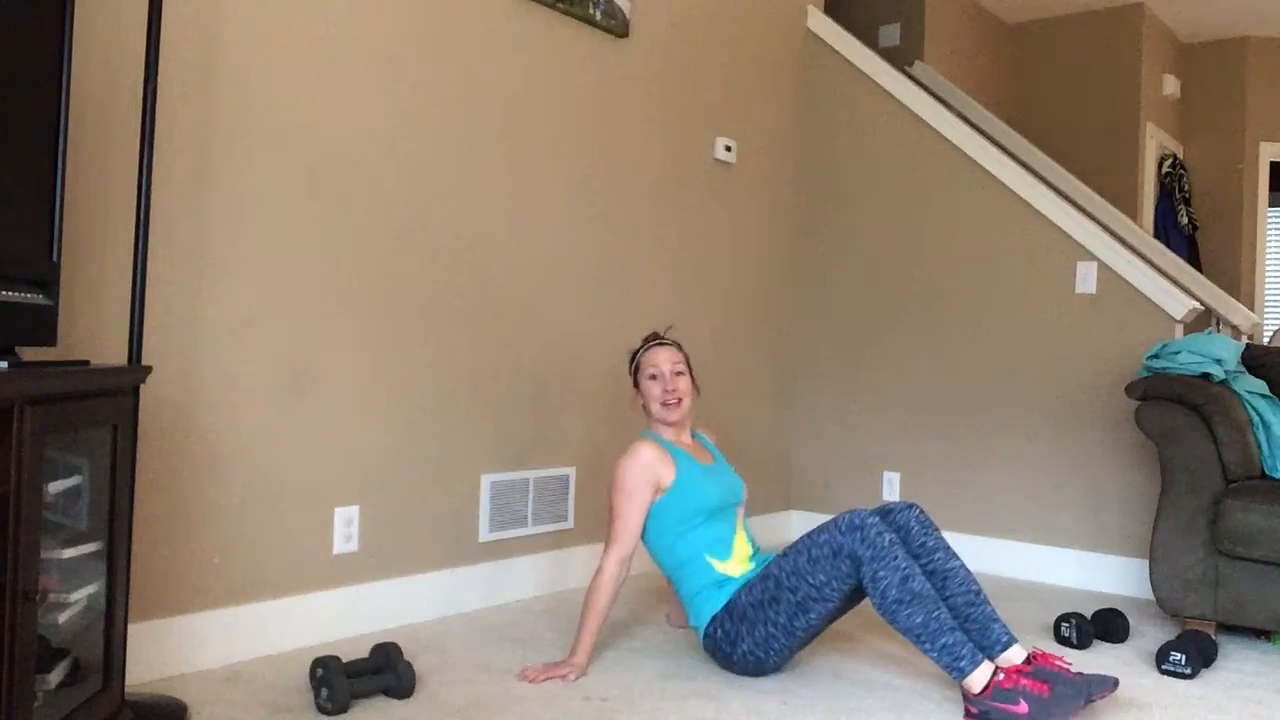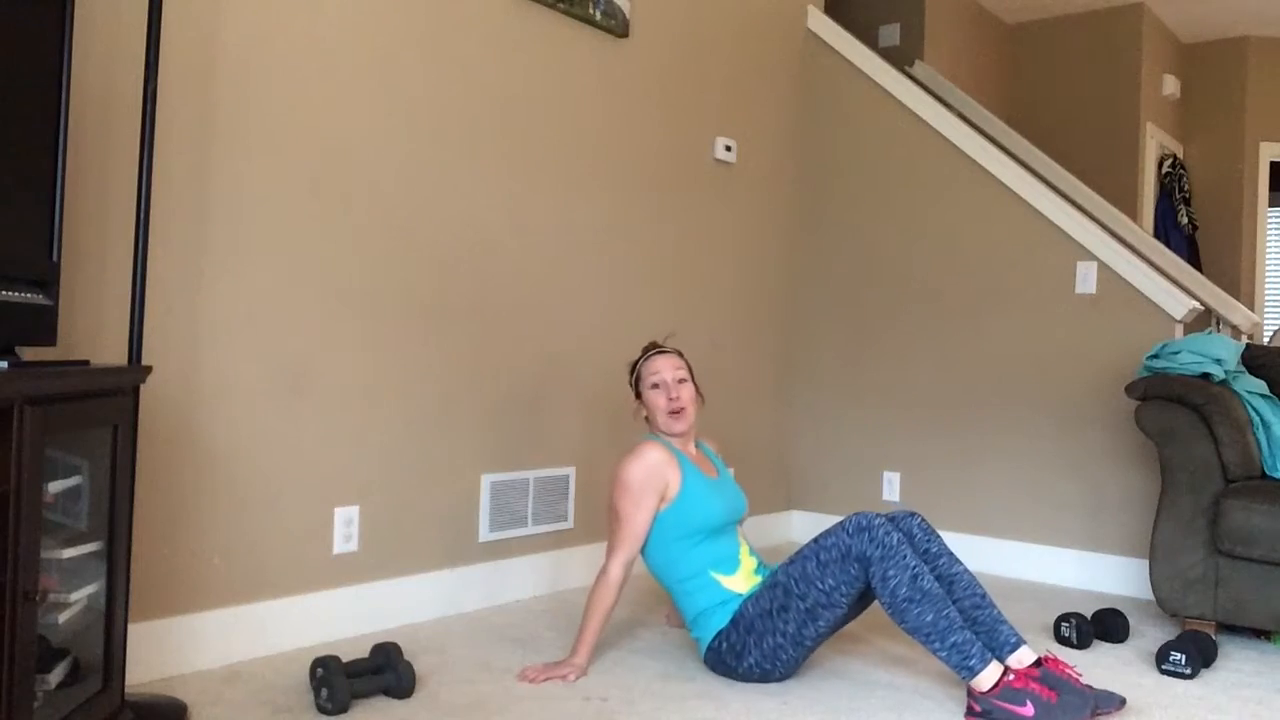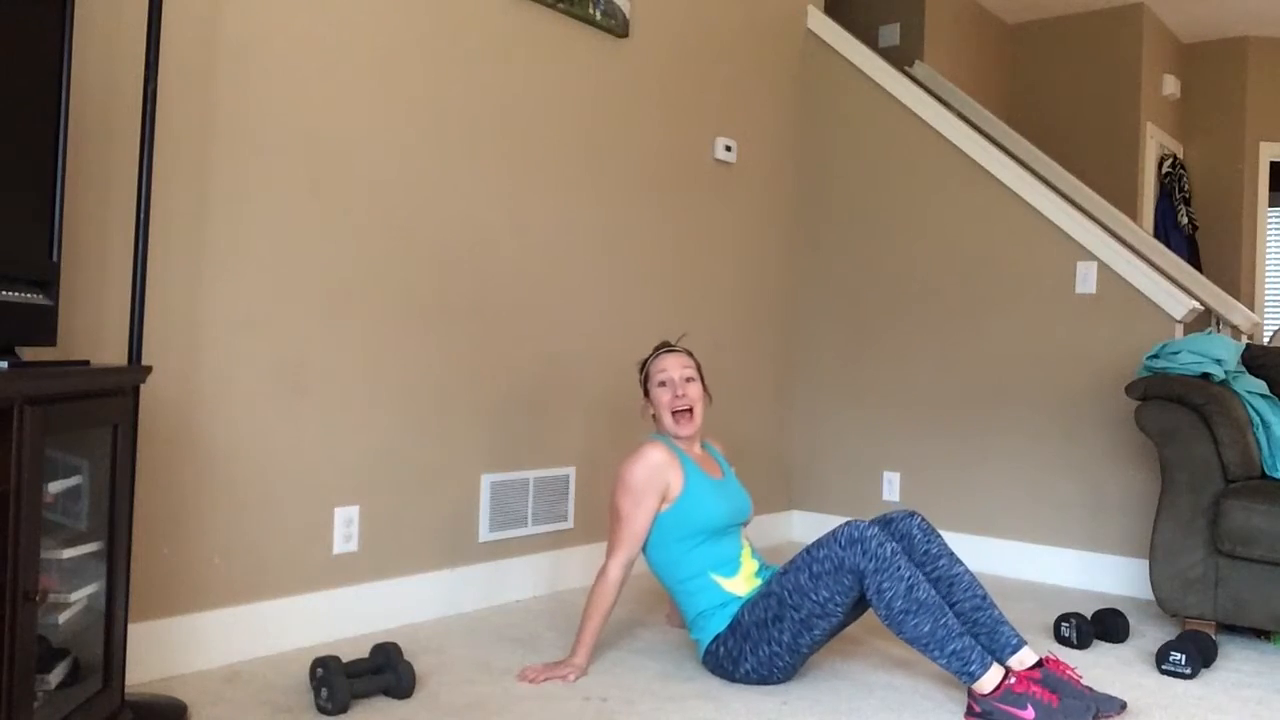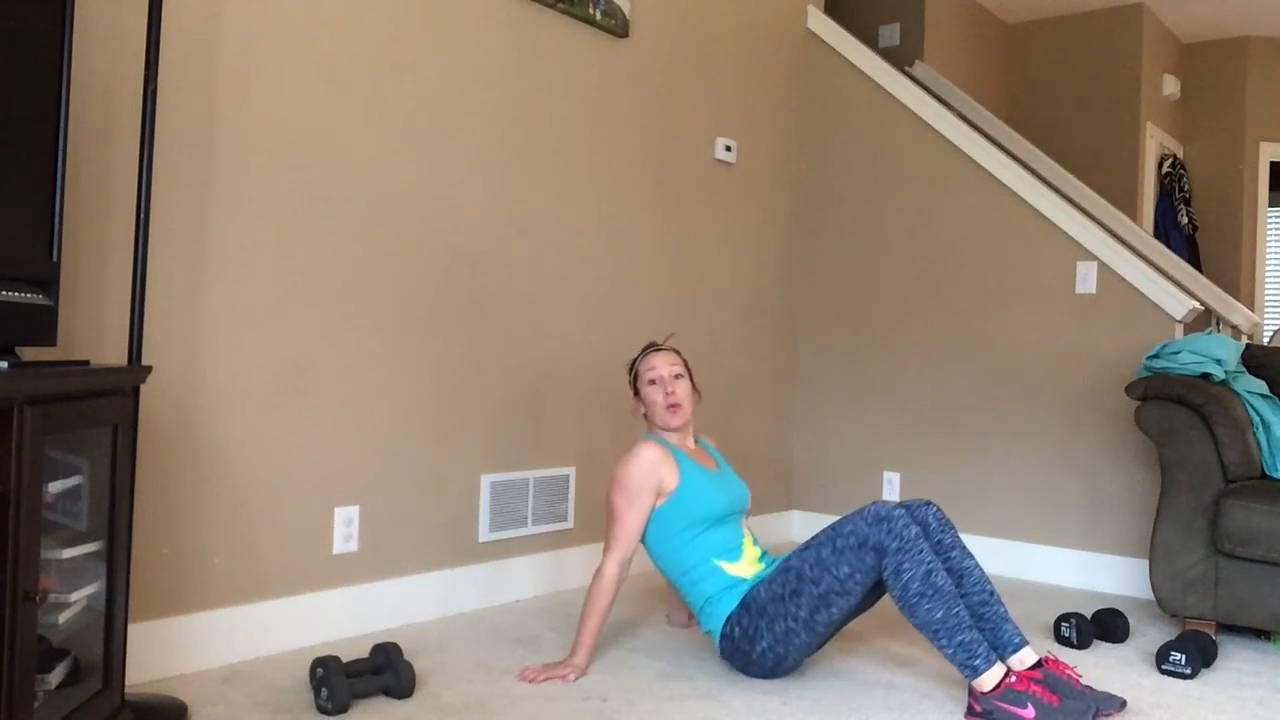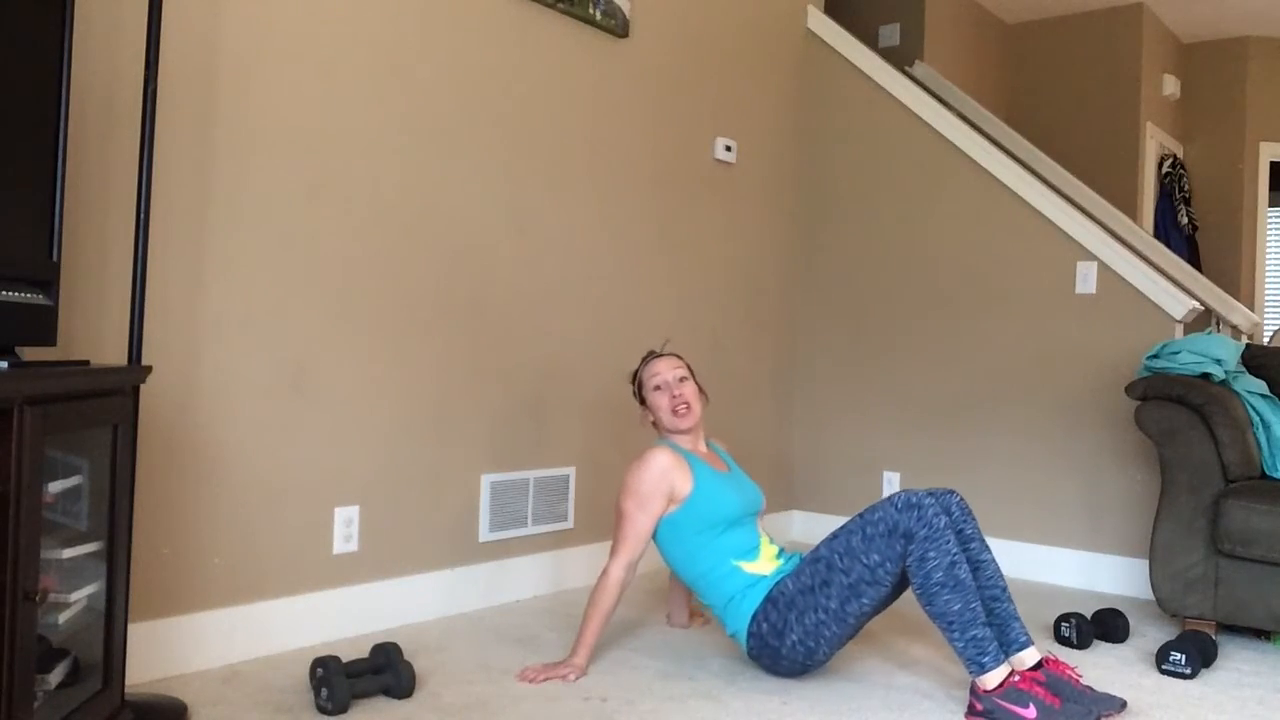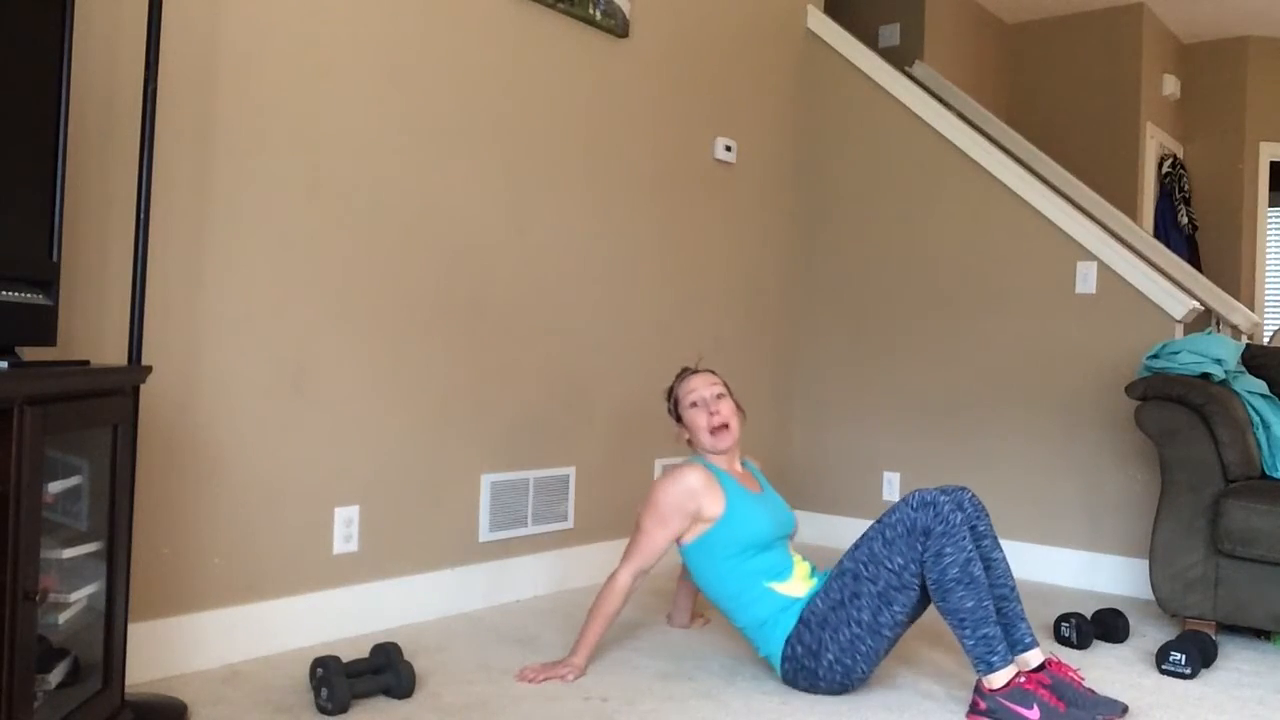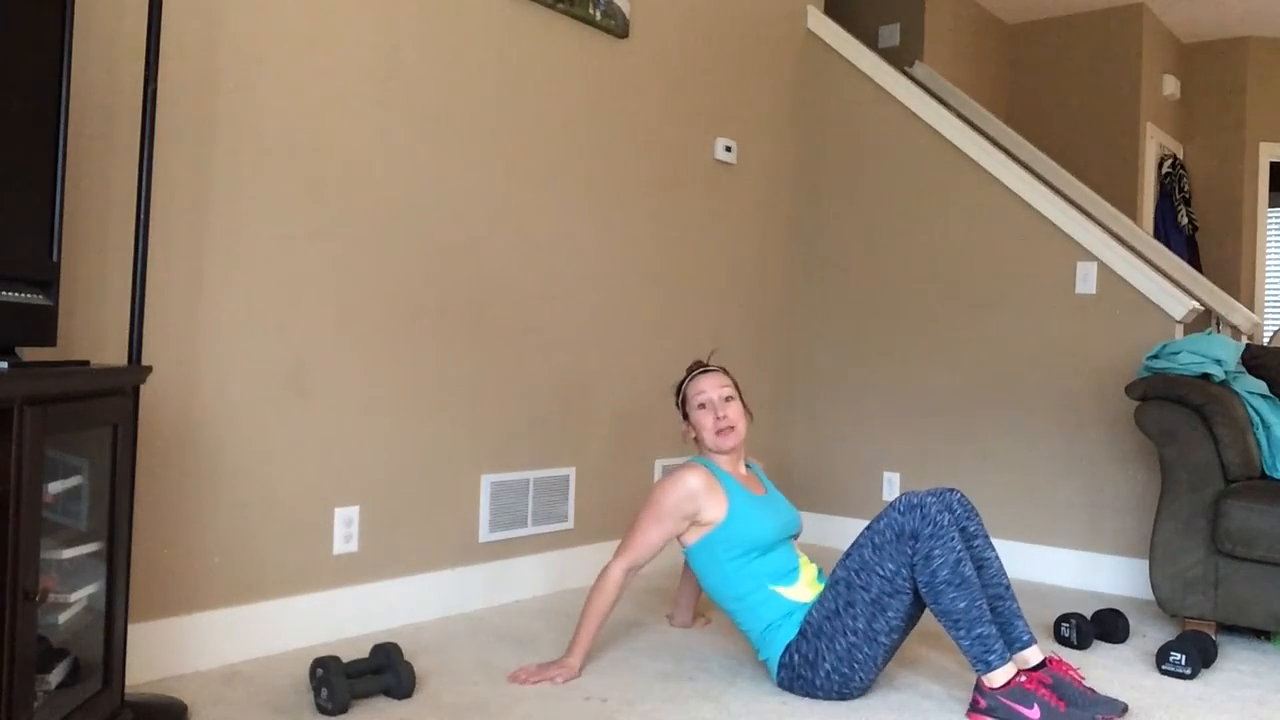
dt=0.4s
person 1, frame 1
left shoulder: (704, 443)
right shoulder: (644, 459)
right elbow: (615, 560)
right wrist: (578, 659)
left hip: (767, 604)
right hip: (737, 630)
left knee: (904, 517)
right knee: (859, 532)
left ankle: (1013, 661)
person 1, frame 2
left shoulder: (707, 453)
right shoulder: (647, 463)
right elbow: (616, 566)
right wrist: (577, 660)
left hip: (768, 612)
right hip: (740, 641)
left knee: (907, 527)
right knee: (867, 534)
left ankle: (1021, 663)
person 1, frame 3
left shoulder: (713, 453)
right shoulder: (651, 464)
right elbow: (616, 565)
right wrist: (576, 660)
left hip: (770, 607)
right hip: (739, 644)
left knee: (906, 527)
right knee: (860, 543)
left ankle: (1024, 663)
person 1, frame 4
left shoulder: (706, 449)
right shoulder: (646, 461)
right elbow: (614, 562)
left wrist: (688, 602)
right wrist: (577, 659)
left hip: (778, 607)
right hip: (750, 630)
left knee: (923, 516)
right knee: (884, 524)
left ankle: (1023, 662)
person 1, frame 5
left shoulder: (715, 453)
right shoulder: (658, 466)
right elbow: (620, 565)
left wrist: (681, 610)
right wrist: (577, 660)
left hip: (797, 601)
right hip: (777, 627)
left knee: (945, 506)
right knee: (914, 514)
left ankle: (1023, 661)
person 1, frame 6
left shoulder: (748, 471)
right shoulder: (686, 483)
right elbow: (627, 571)
left wrist: (682, 613)
right wrist: (575, 660)
left hip: (824, 611)
right hip: (813, 649)
left knee: (959, 504)
right knee: (929, 512)
left ankle: (1031, 663)
person 1, frame 7
left shoulder: (753, 472)
right shoulder: (690, 483)
right elbow: (620, 566)
left wrist: (684, 613)
right wrist: (571, 661)
left hip: (835, 628)
right hip: (812, 657)
left knee: (948, 505)
right knee: (918, 515)
left ankle: (1029, 662)
